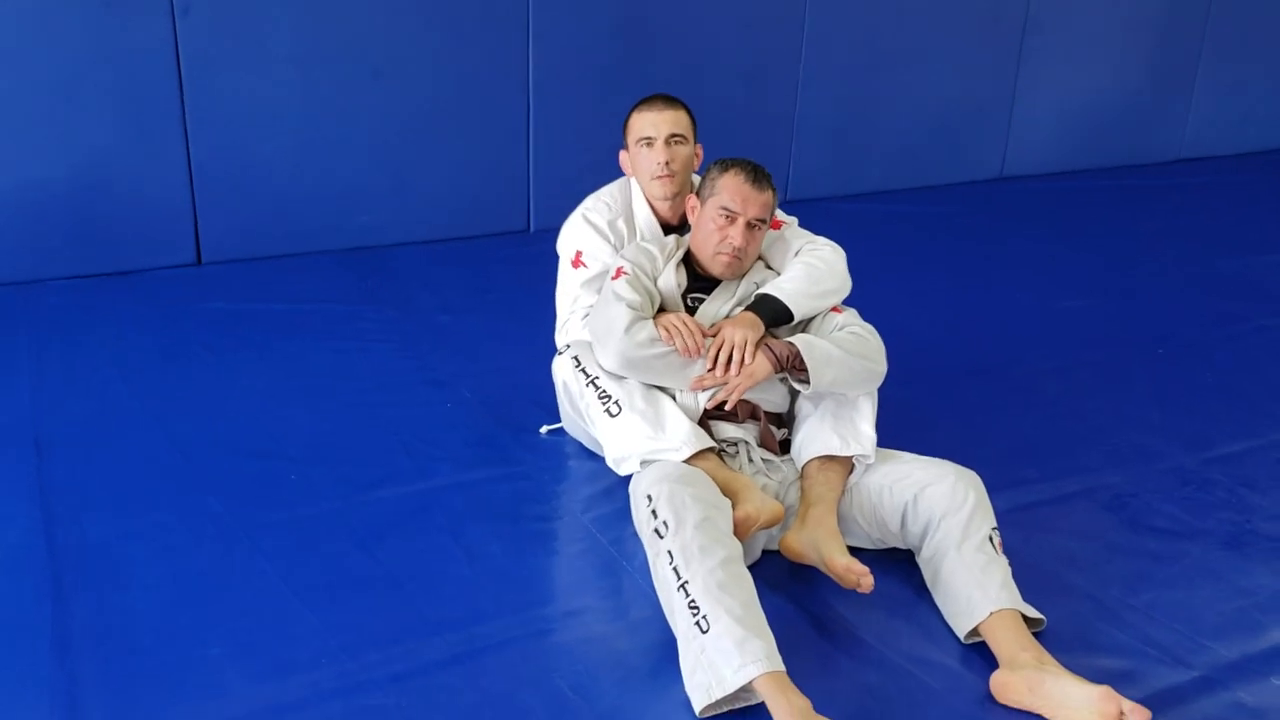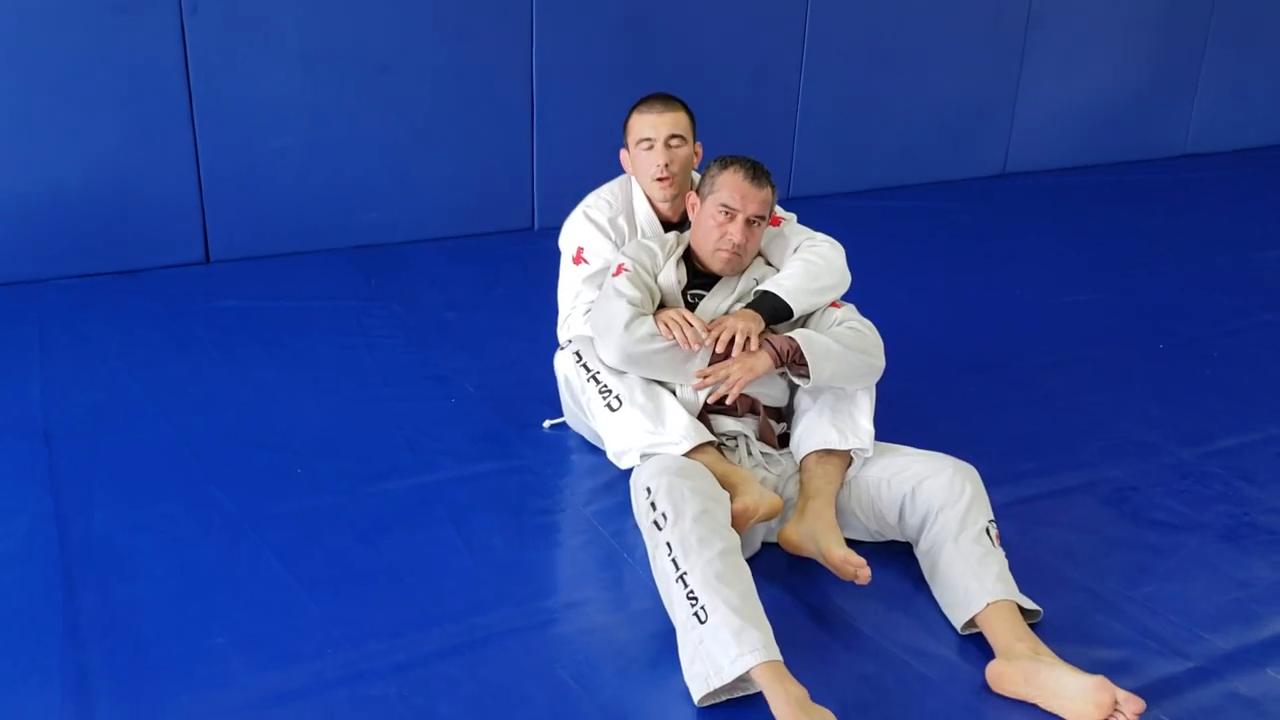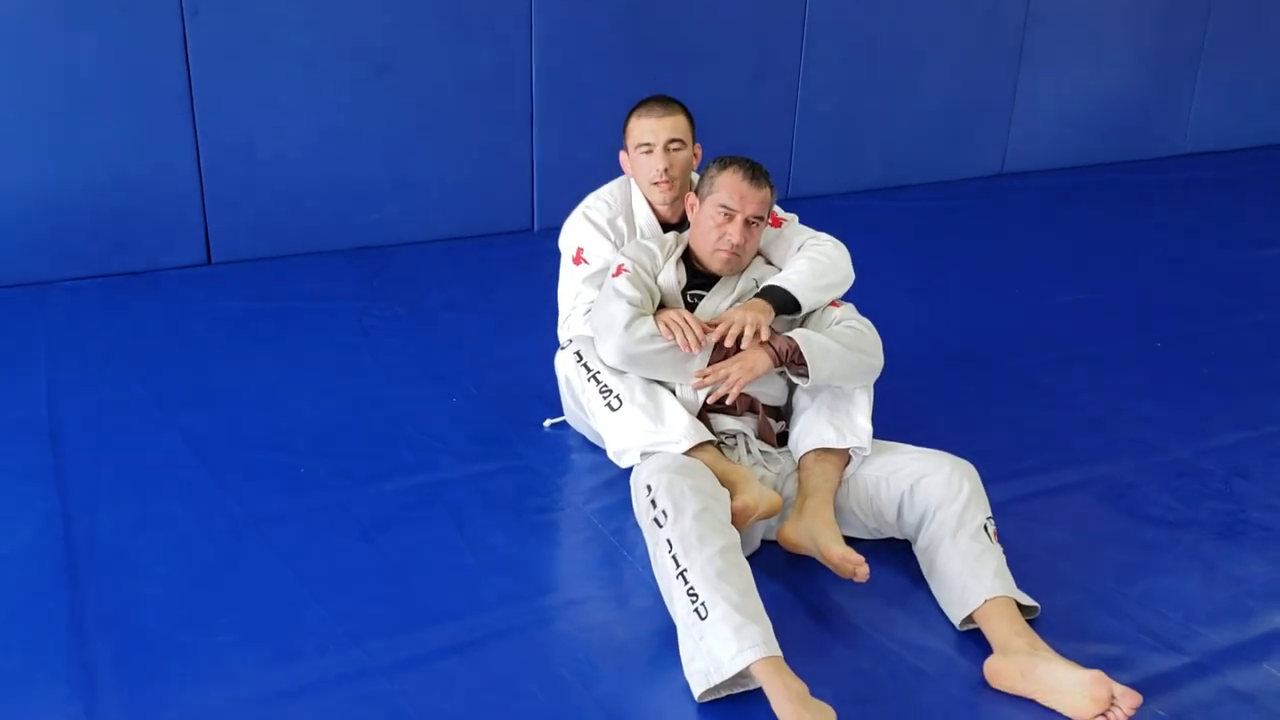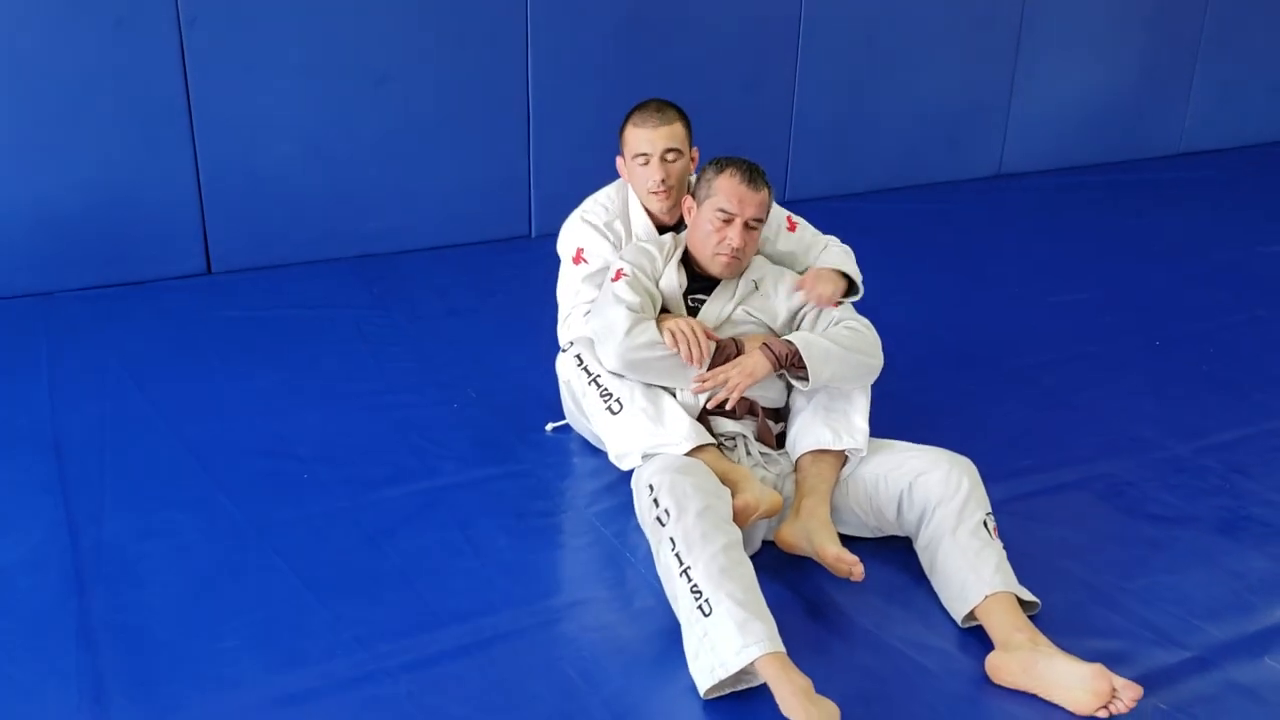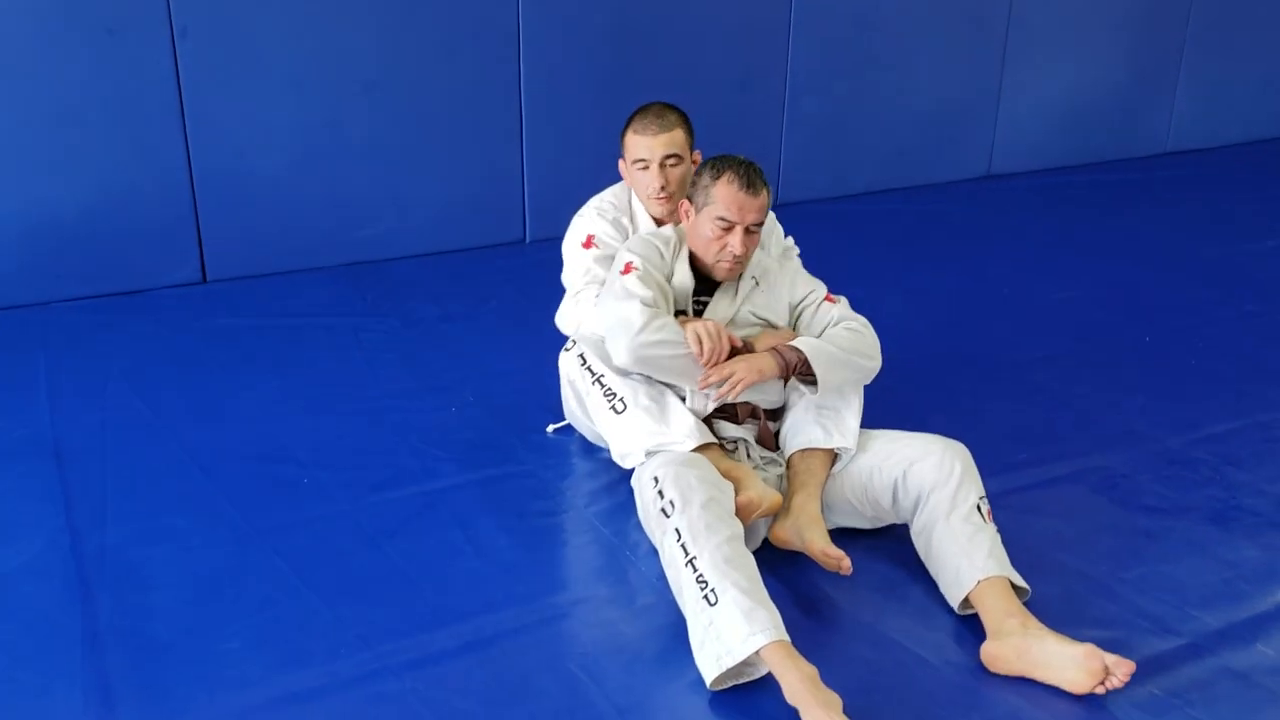
dt=0.2s
person 1, frame 1
right shoulder: (645, 265)
left elbow: (867, 356)
right elbow: (618, 344)
left wrist: (778, 356)
left hip: (789, 466)
right hip: (695, 470)
left knee: (947, 487)
right knee: (668, 495)
left ankle: (1025, 663)
person 1, frame 2
left shoulder: (780, 284)
right shoulder: (646, 261)
left elbow: (865, 350)
right elbow: (618, 338)
left wrist: (777, 350)
right wrist: (727, 358)
left hip: (789, 459)
right hip: (694, 464)
left knee: (945, 480)
right knee: (667, 488)
left ankle: (1022, 655)
person 1, frame 3
left shoulder: (780, 283)
right shoulder: (645, 262)
left elbow: (864, 349)
right elbow: (620, 340)
left wrist: (777, 350)
right wrist: (725, 354)
left hip: (790, 457)
right hip: (696, 461)
left knee: (944, 478)
right knee: (666, 485)
left ankle: (1019, 650)
person 1, frame 4
left shoulder: (779, 284)
right shoulder: (643, 264)
left elbow: (863, 350)
right elbow: (619, 345)
left wrist: (773, 354)
right wrist: (726, 353)
left hip: (793, 457)
right hip: (697, 464)
left knee: (943, 474)
right knee: (669, 486)
left ankle: (1019, 644)
person 1, frame 5
left shoulder: (779, 278)
right shoulder: (647, 257)
left elbow: (861, 348)
right elbow: (630, 341)
left wrist: (778, 359)
right wrist: (731, 356)
left hip: (791, 454)
right hip: (697, 463)
left knee: (938, 460)
right knee: (672, 482)
left ankle: (1012, 630)
person 2, frame 1
right shoulder: (597, 220)
left elbow: (827, 264)
right elbow: (575, 327)
left wrist: (756, 316)
right wrist: (646, 322)
left hip: (721, 382)
right hip: (638, 395)
right knee: (577, 363)
left ankle: (818, 522)
right ankle: (739, 489)
person 2, frame 2
right shoulder: (599, 217)
left elbow: (827, 259)
right elbow: (578, 322)
left wrist: (758, 311)
right wrist: (647, 319)
right hip: (636, 388)
right knee: (578, 358)
left ankle: (815, 513)
right ankle: (737, 482)
person 2, frame 3
right shoulder: (597, 219)
left elbow: (831, 257)
right elbow: (579, 321)
left wrist: (767, 302)
right wrist: (648, 319)
right hip: (638, 385)
right knee: (579, 355)
left ankle: (814, 510)
right ankle: (736, 480)
person 2, frame 4
right shoulder: (594, 222)
left elbow: (828, 252)
right elbow: (578, 322)
left wrist: (834, 276)
right wrist: (652, 324)
right hip: (638, 388)
right knee: (580, 359)
left ankle: (810, 512)
right ankle: (737, 481)
person 2, frame 5
right shoulder: (601, 220)
right elbow: (583, 309)
right wrist: (675, 325)
right hip: (640, 389)
right knee: (584, 357)
left ankle: (802, 508)
right ankle: (738, 480)
